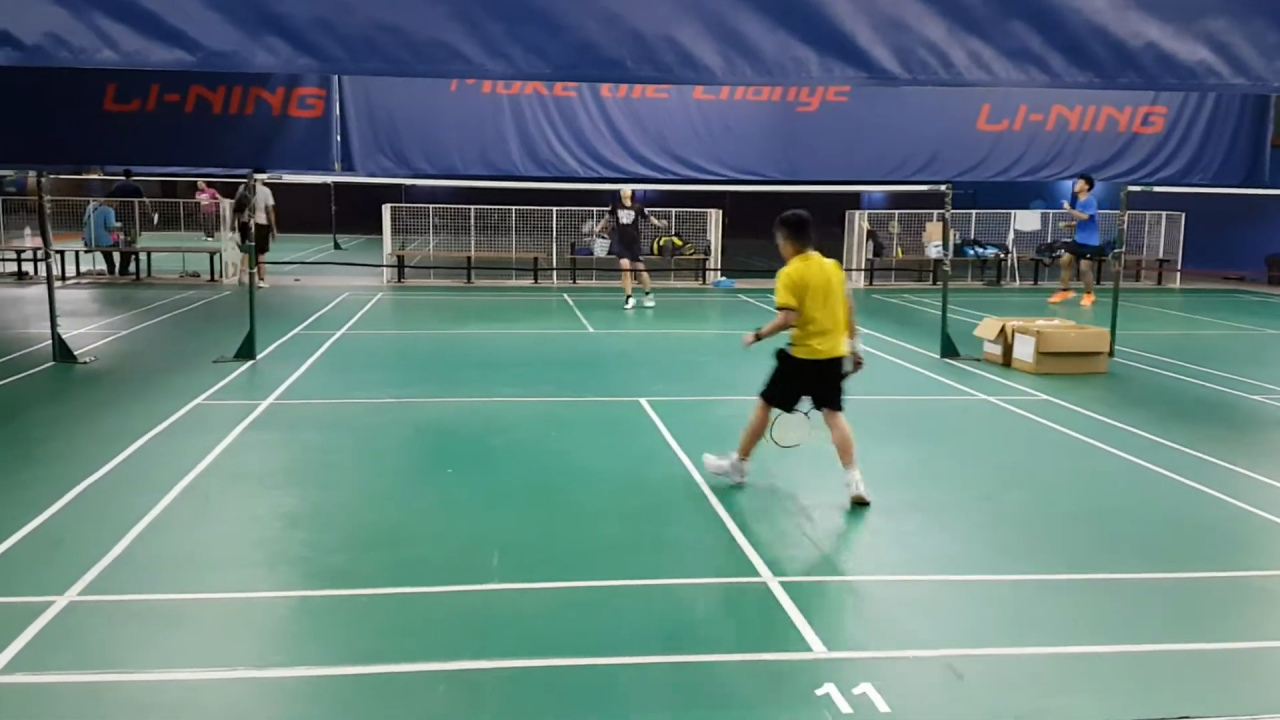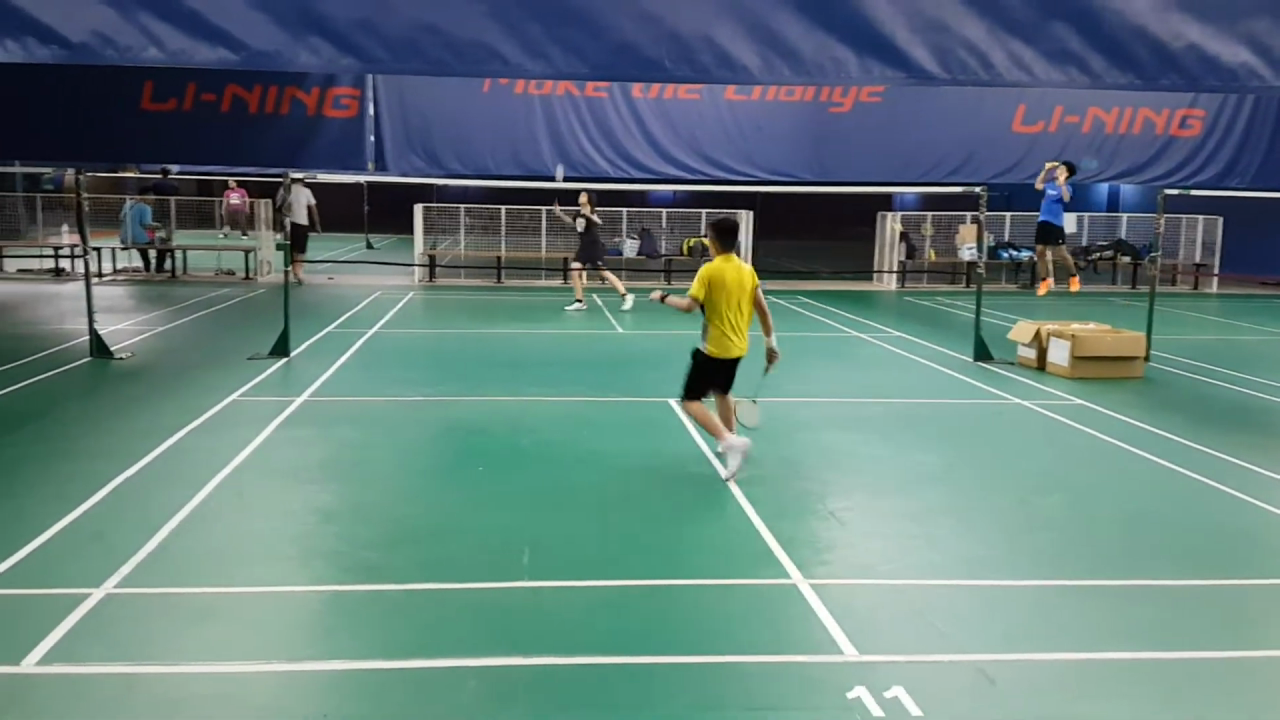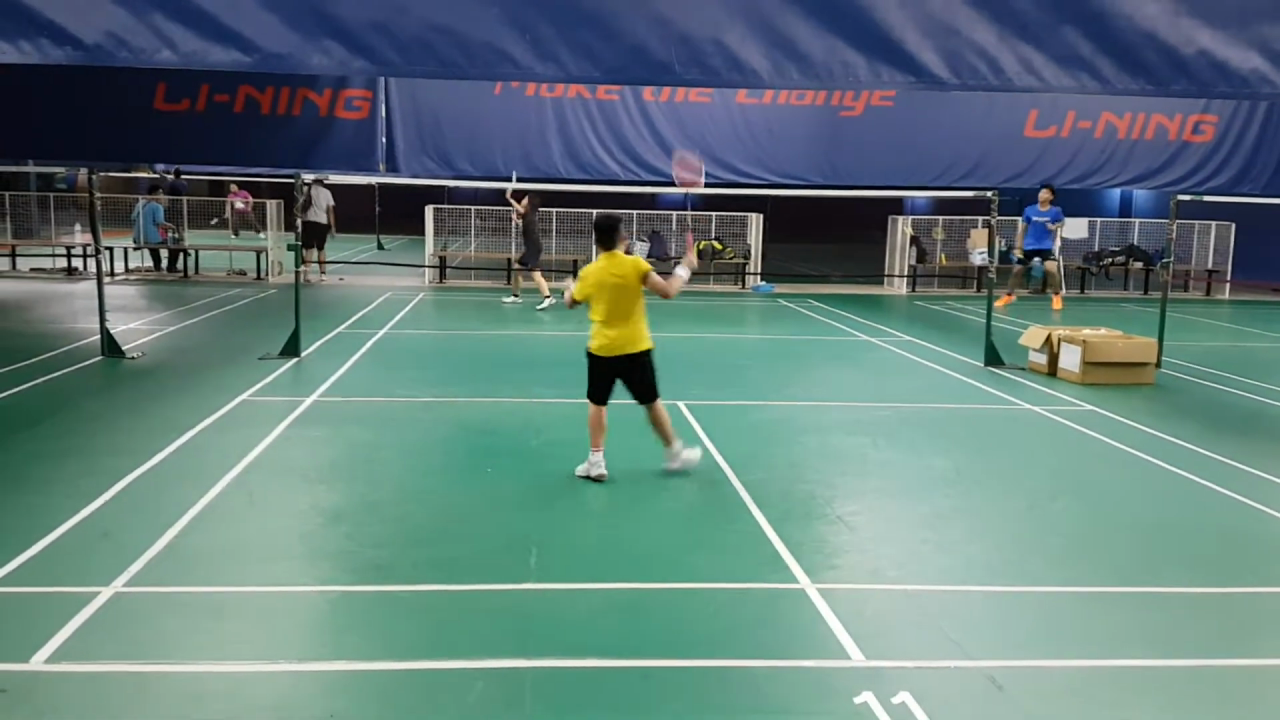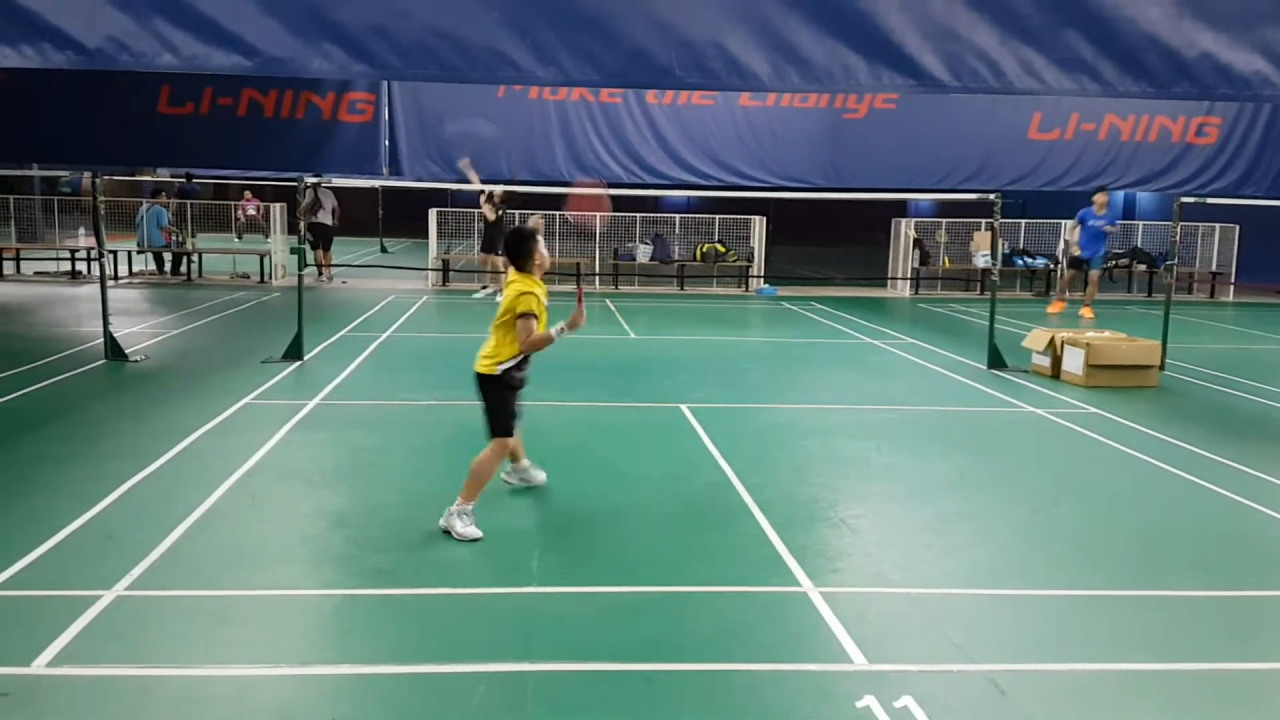
dt=0.5s
person 1, frame 1
left shoulder: (789, 274)
right shoulder: (832, 268)
left elbow: (787, 319)
right elbow: (848, 310)
left wrist: (758, 336)
right wrist: (852, 347)
left hip: (801, 356)
right hip: (833, 354)
left knee: (764, 407)
right knee: (834, 416)
left ankle: (738, 464)
right ankle: (855, 481)
person 1, frame 2
left shoulder: (709, 271)
right shoulder: (747, 271)
left elbow: (688, 305)
right elbow: (763, 310)
left wrist: (664, 297)
right wrist: (770, 344)
left hip: (713, 350)
right hip: (737, 348)
left knee: (690, 401)
right knee: (721, 394)
left ankle: (730, 442)
right ankle: (729, 439)
person 1, frame 3
left shoulder: (588, 273)
right shoulder: (634, 266)
left elbow: (572, 301)
right elbow: (668, 291)
left wrist: (568, 289)
right wrist: (686, 268)
left hip: (600, 349)
right hip: (634, 348)
left knee: (596, 403)
right knee: (652, 402)
left ankle: (596, 461)
right ankle: (675, 453)
person 1, frame 4
left shoulder: (518, 276)
right shoulder: (527, 293)
right elbow: (527, 344)
left wrist: (528, 234)
right wrist: (565, 327)
left hip: (500, 369)
right hip: (497, 372)
left knee: (506, 427)
right knee: (501, 441)
left ankle: (519, 469)
right ankle: (459, 511)
